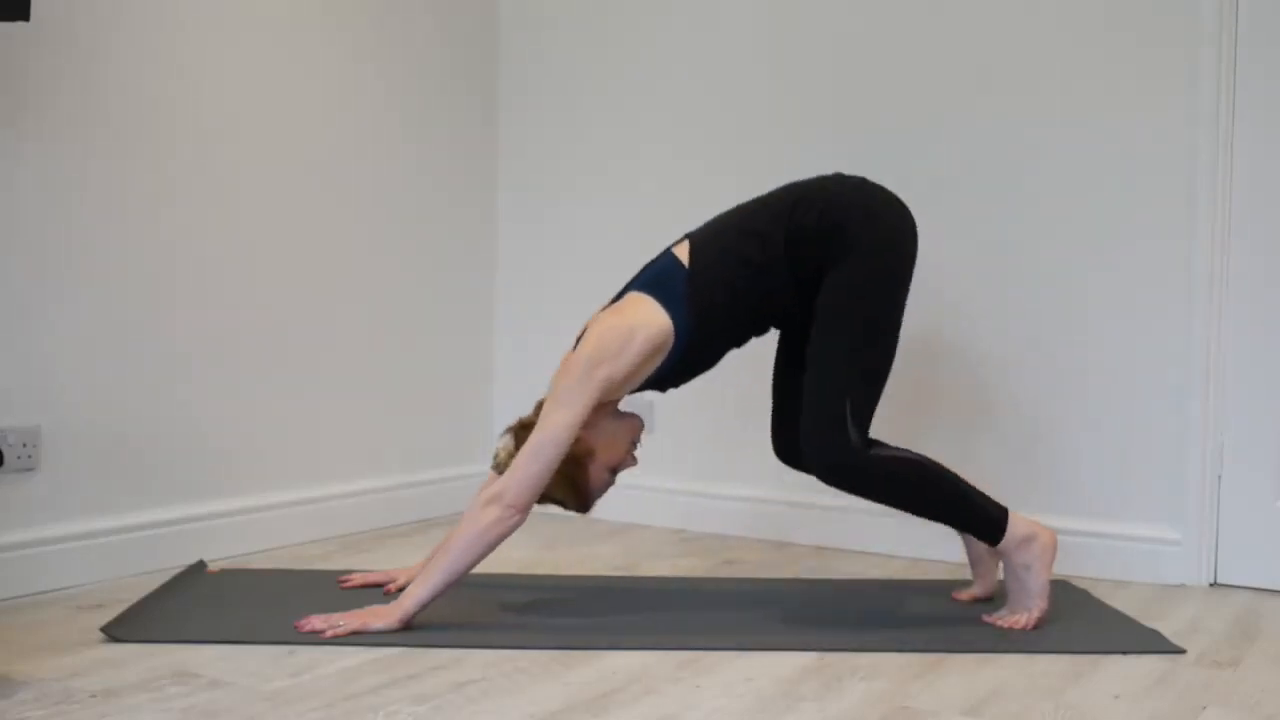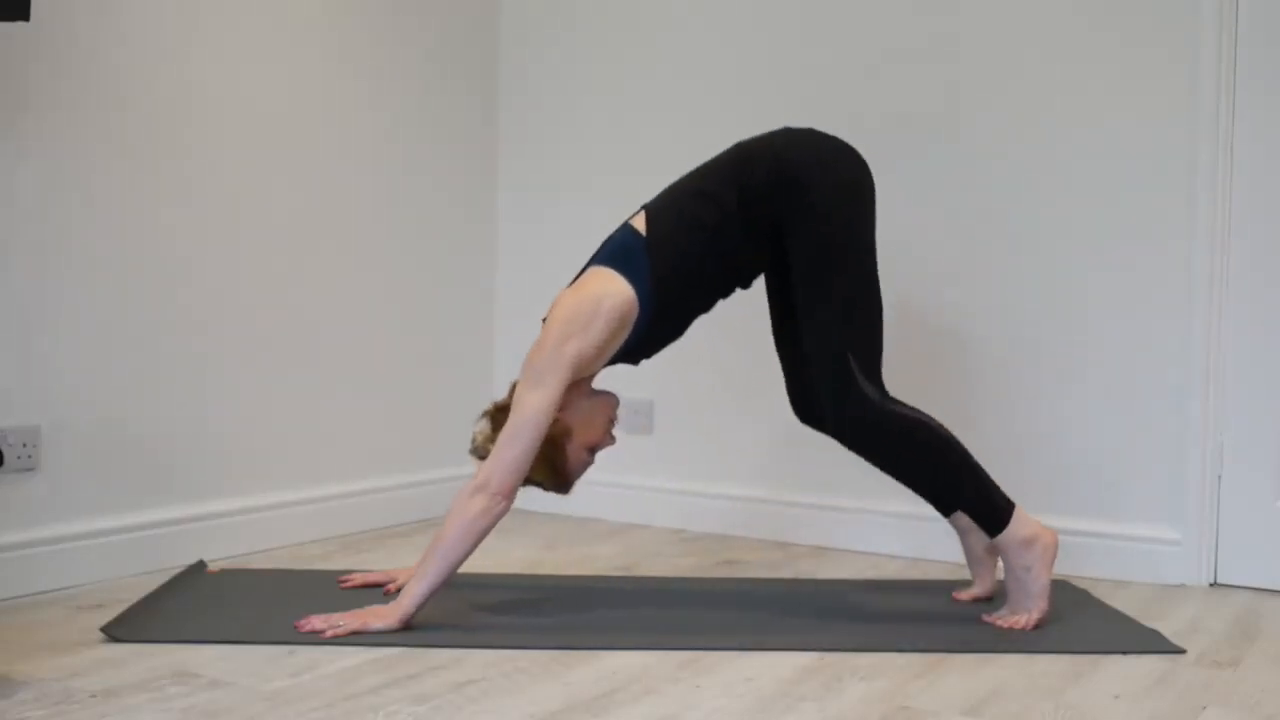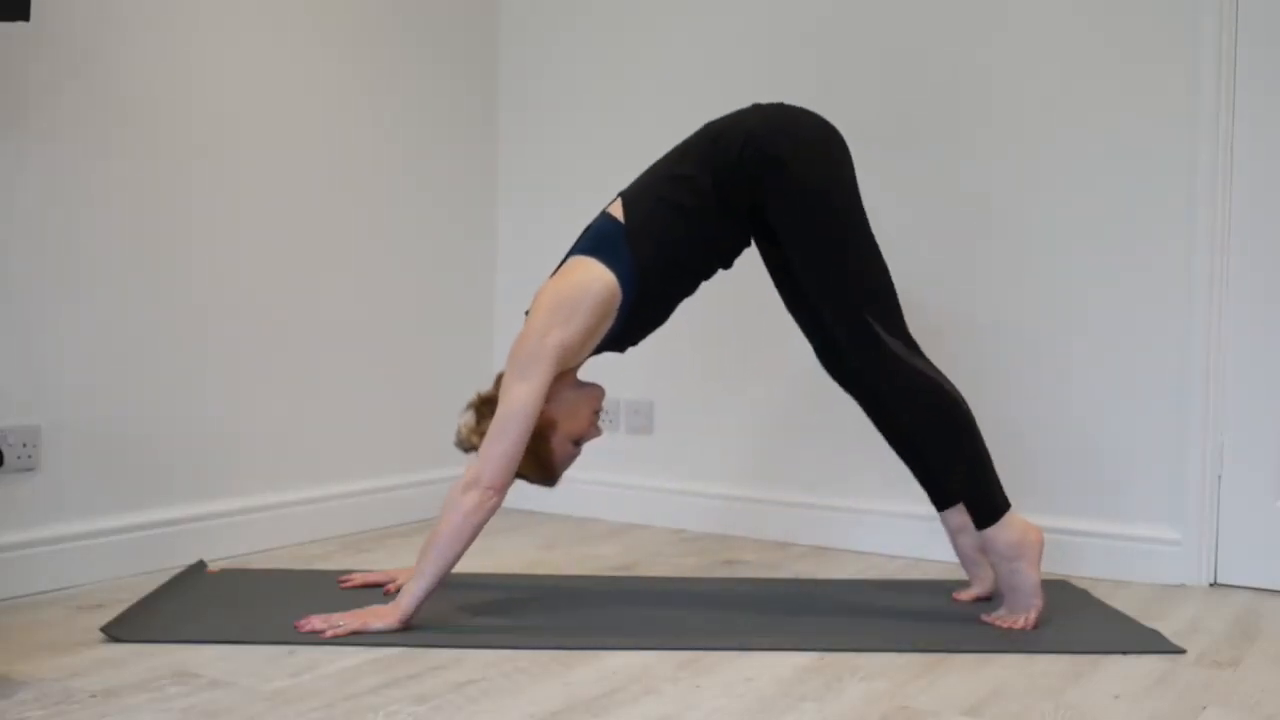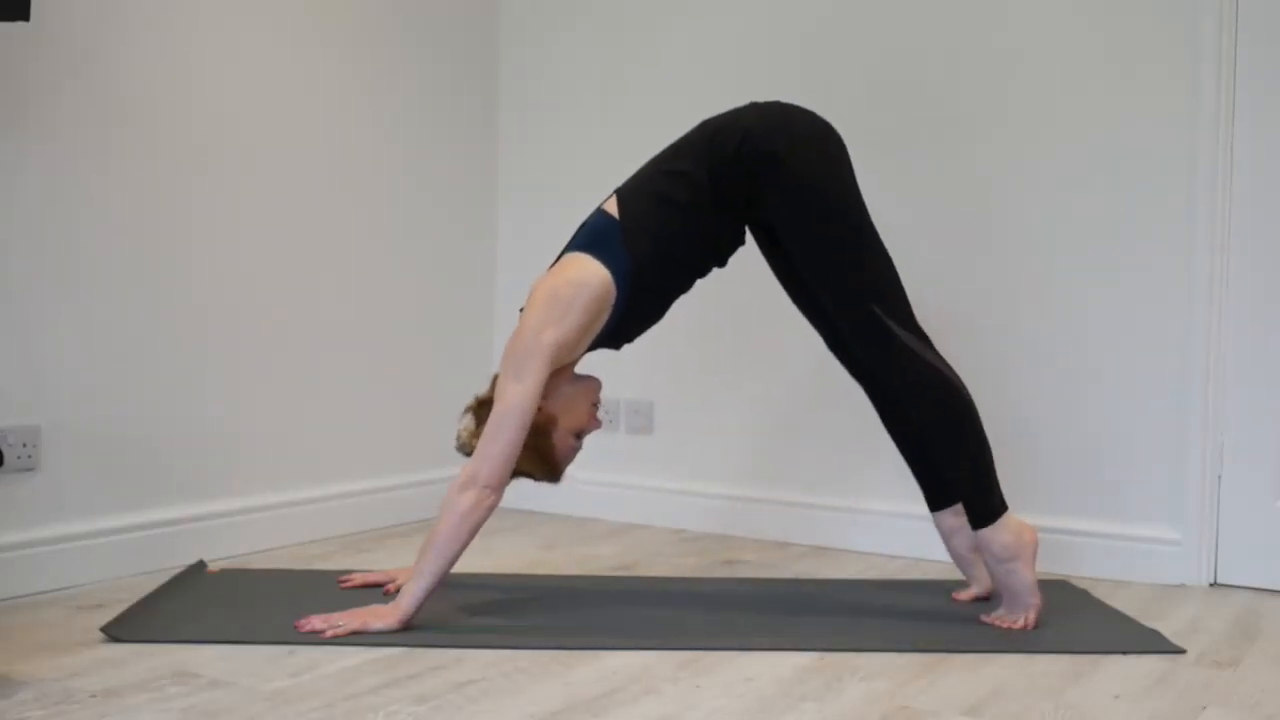
dt=0.5s
person 1, frame 1
left shoulder: (596, 370)
right shoulder: (595, 369)
left elbow: (506, 502)
right elbow: (508, 485)
left wrist: (402, 608)
right wrist: (422, 571)
left hip: (853, 230)
right hip: (817, 247)
left knee: (833, 449)
right knee: (798, 444)
left ankle: (1017, 539)
right ankle: (980, 528)
person 1, frame 2
left shoulder: (564, 350)
right shoulder: (567, 348)
left elbow: (491, 490)
right elbow: (492, 481)
left wrist: (402, 608)
right wrist: (422, 570)
left hip: (804, 182)
right hip: (781, 201)
left knee: (847, 400)
right knee: (816, 403)
left ankle: (1016, 534)
right ankle: (975, 526)
person 1, frame 3
left shoulder: (551, 339)
right shoulder: (553, 341)
left elbow: (484, 484)
right elbow: (485, 479)
left wrist: (401, 607)
right wrist: (421, 569)
left hip: (777, 158)
right hip: (756, 177)
left knee: (874, 352)
right knee: (851, 358)
left ankle: (1003, 532)
right ankle: (972, 528)
person 1, frame 4
left shoulder: (545, 338)
right shoulder: (546, 341)
left elbow: (481, 482)
right elbow: (483, 478)
left wrist: (401, 608)
right wrist: (416, 572)
left hip: (771, 154)
right hip: (754, 170)
left knee: (882, 344)
right knee: (868, 351)
left ankle: (997, 532)
right ankle: (967, 531)
